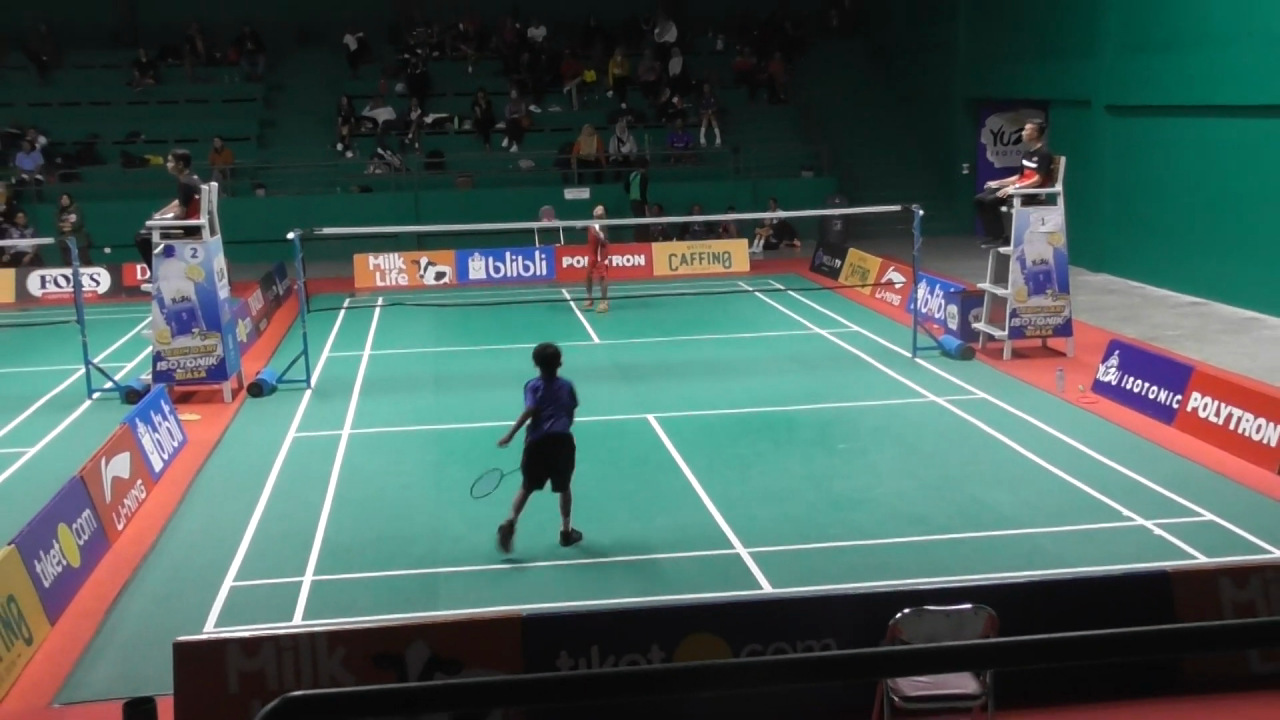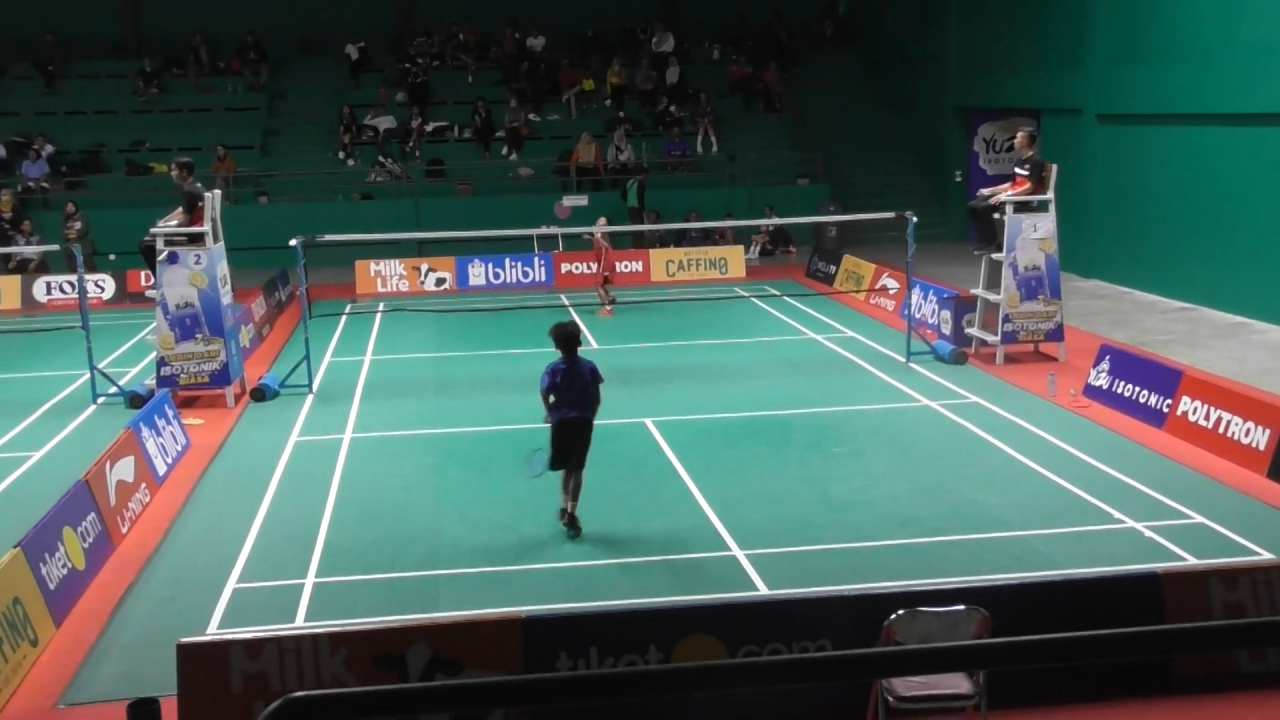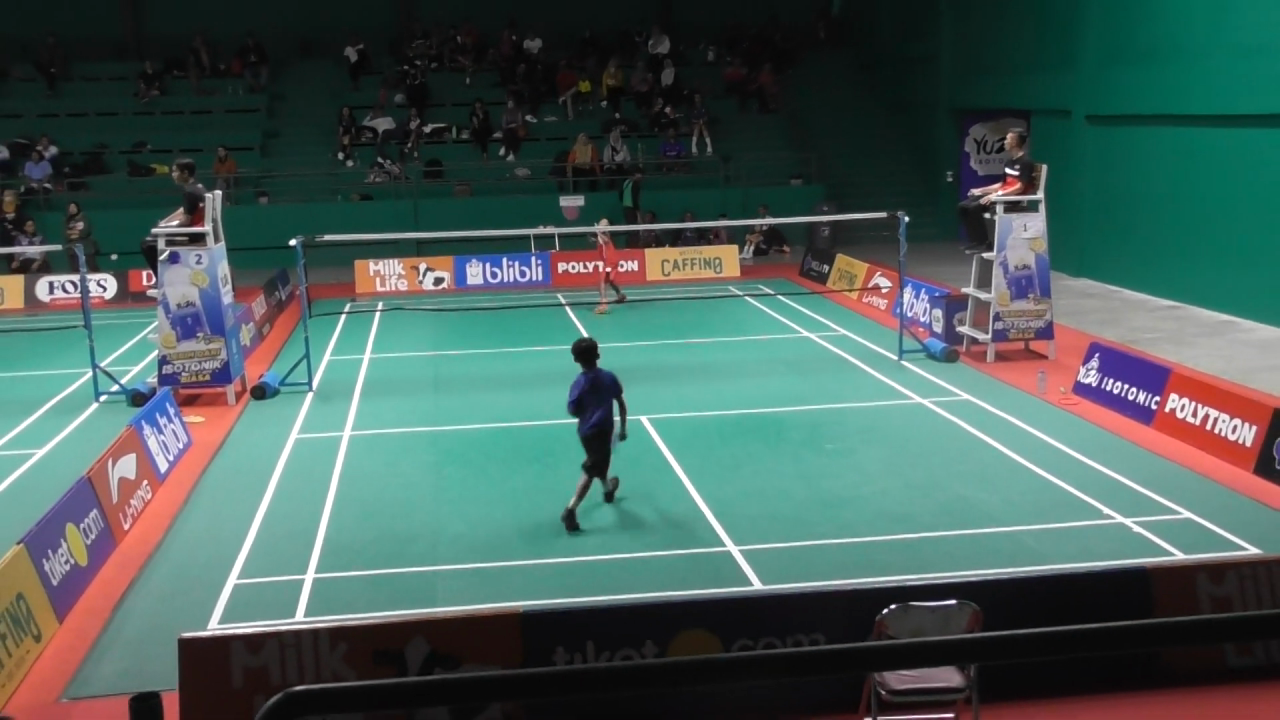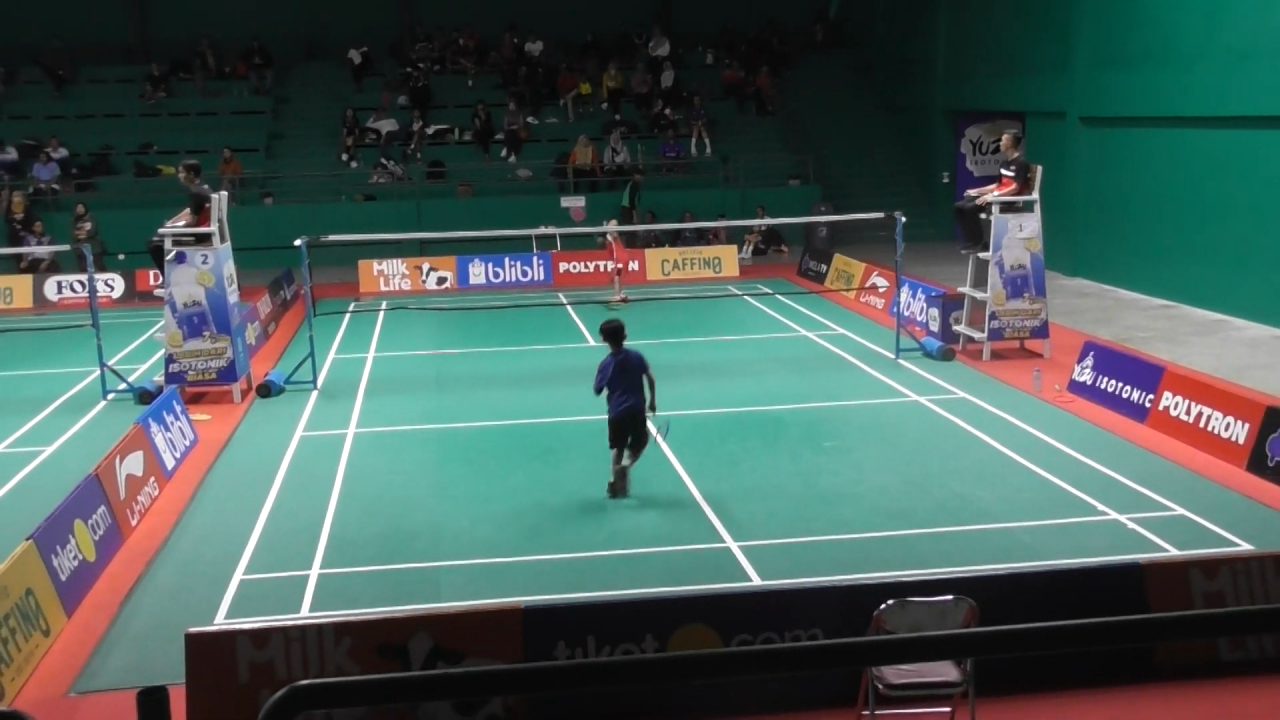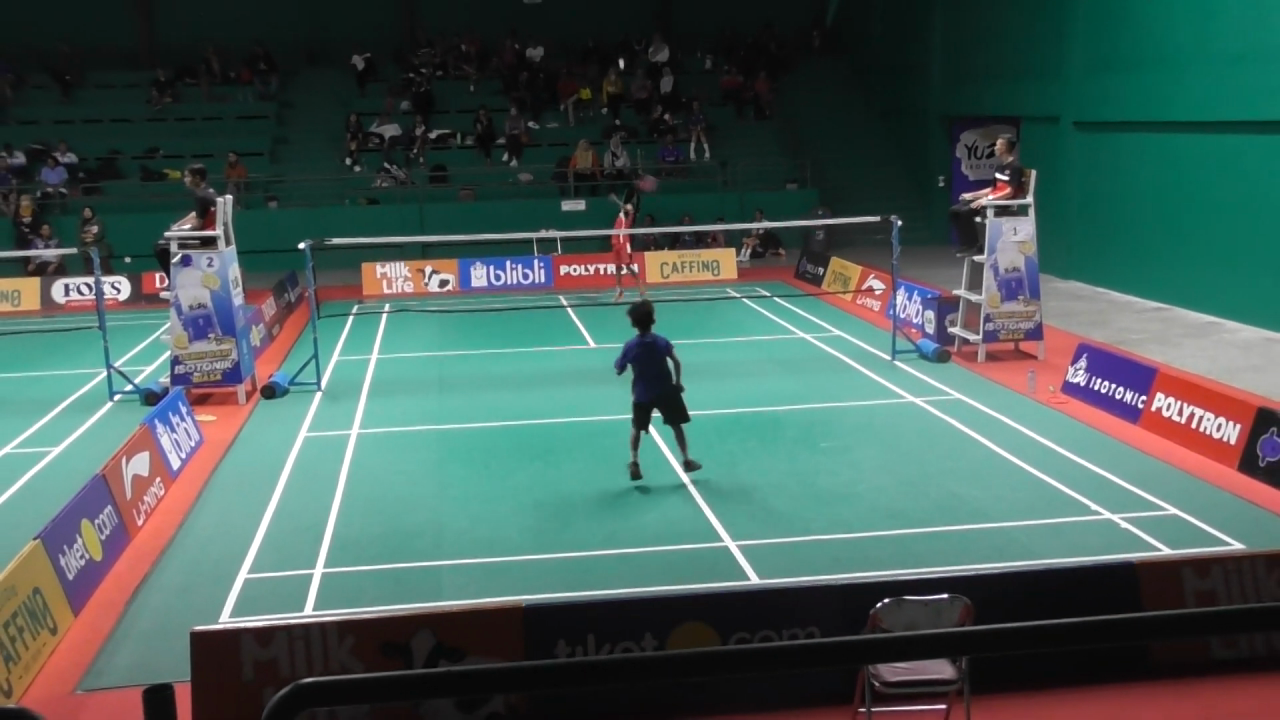
dt=0.2s
person 1, frame 1
left shoulder: (533, 386)
right shoulder: (567, 386)
left elbow: (529, 411)
left wrist: (511, 434)
left hip: (537, 440)
right hip: (562, 439)
left knee: (526, 488)
right knee: (564, 487)
left ankle: (509, 524)
right ankle: (566, 531)
person 1, frame 2
left shoulder: (553, 368)
right shoulder: (589, 367)
left elbow: (545, 392)
right elbow: (597, 398)
left wrist: (549, 411)
right wrist: (590, 417)
left hip: (560, 422)
right hip: (582, 422)
left knee: (567, 467)
right knee: (576, 469)
left ankle: (565, 509)
right ankle: (571, 514)
person 1, frame 3
left shoulder: (578, 383)
right shoulder: (609, 377)
left elbow: (573, 411)
right elbow: (622, 405)
right wrist: (623, 428)
left hip: (586, 430)
right hip: (602, 429)
left knee: (598, 465)
right knee: (590, 472)
left ankle: (607, 490)
right ankle: (571, 510)
person 1, frame 4
left shoulder: (606, 363)
right shoulder: (636, 356)
left elbow: (597, 391)
right elbow: (650, 379)
right wrist: (652, 400)
left hip: (616, 411)
right hip: (636, 408)
left knee: (618, 447)
right knee: (638, 444)
left ankle: (614, 482)
right ankle: (624, 469)
person 1, frame 5
left shoulder: (630, 346)
right shoulder: (661, 341)
left elbow: (619, 371)
right elbow: (676, 361)
left wrist: (632, 361)
right wrist: (678, 382)
left hip: (642, 394)
right hip: (666, 390)
left knee: (637, 428)
right knee: (676, 424)
left ankle: (634, 463)
right ankle: (686, 461)
